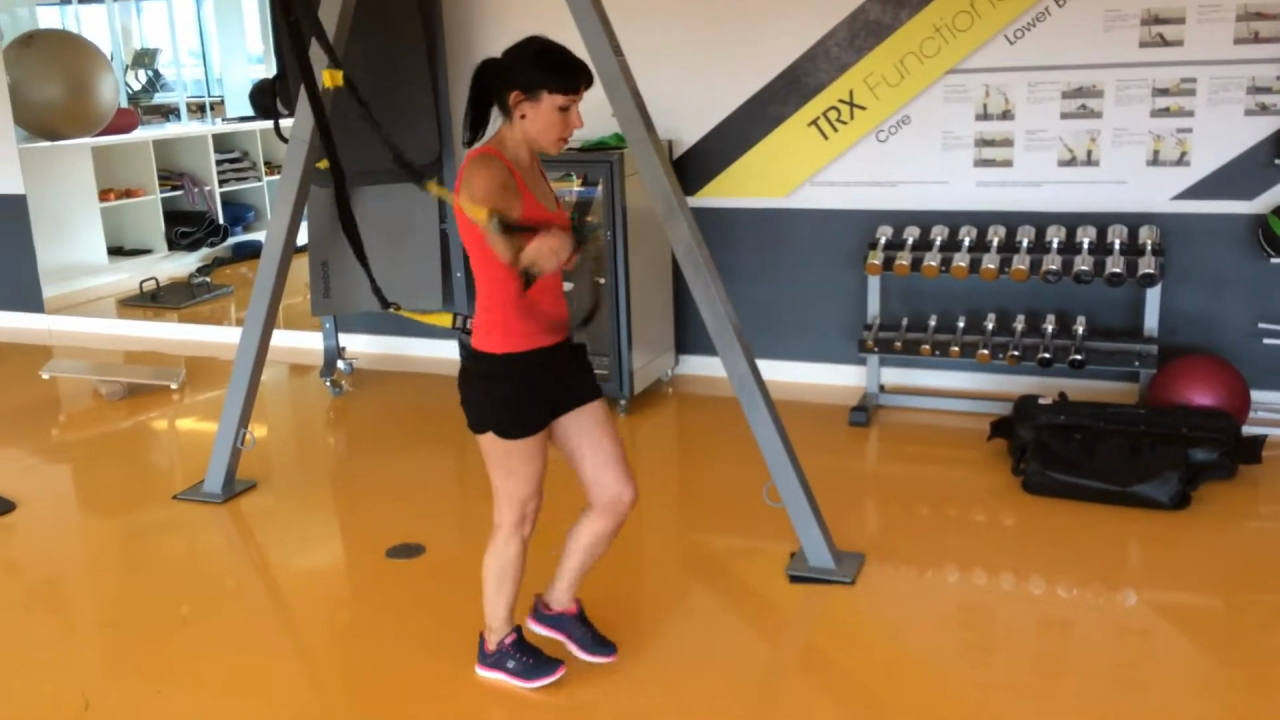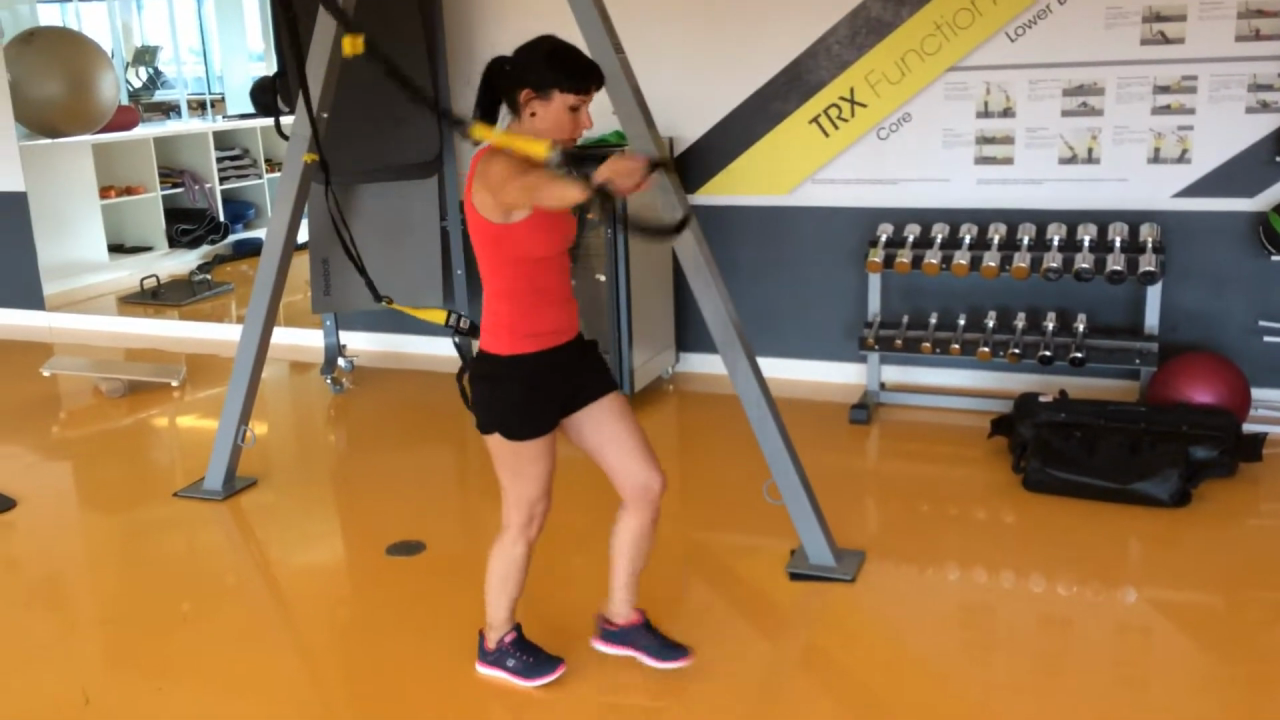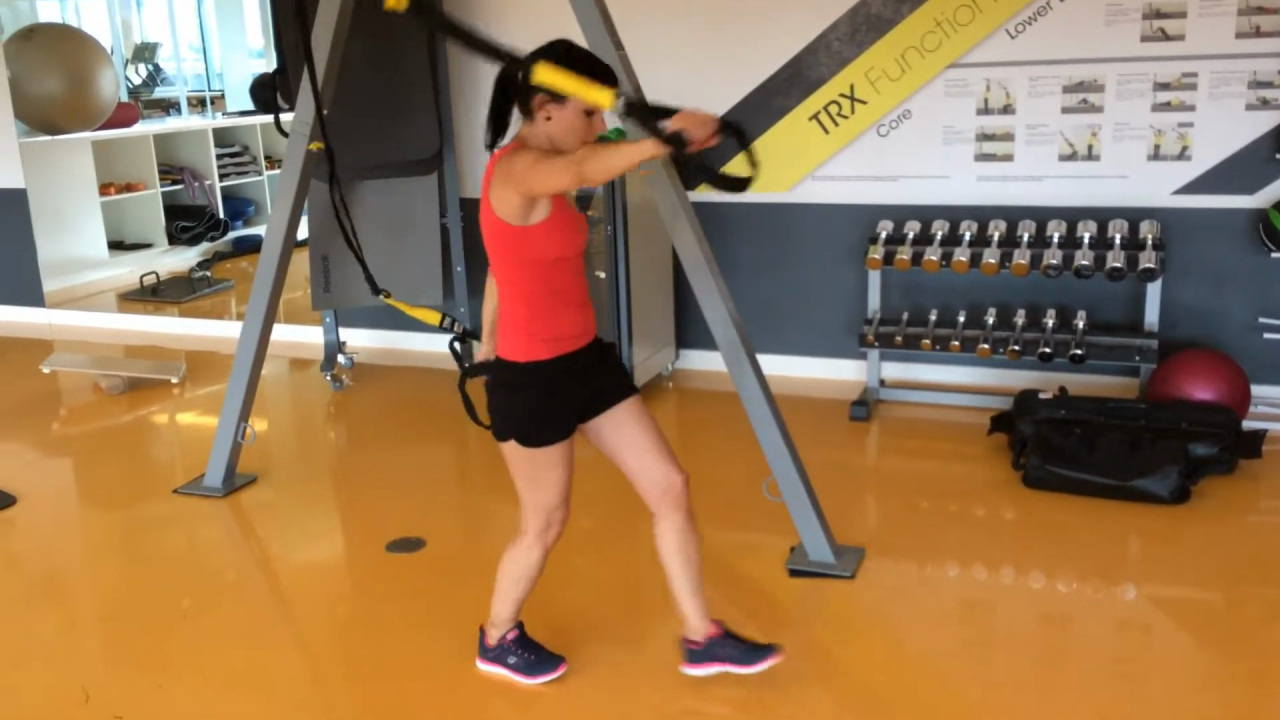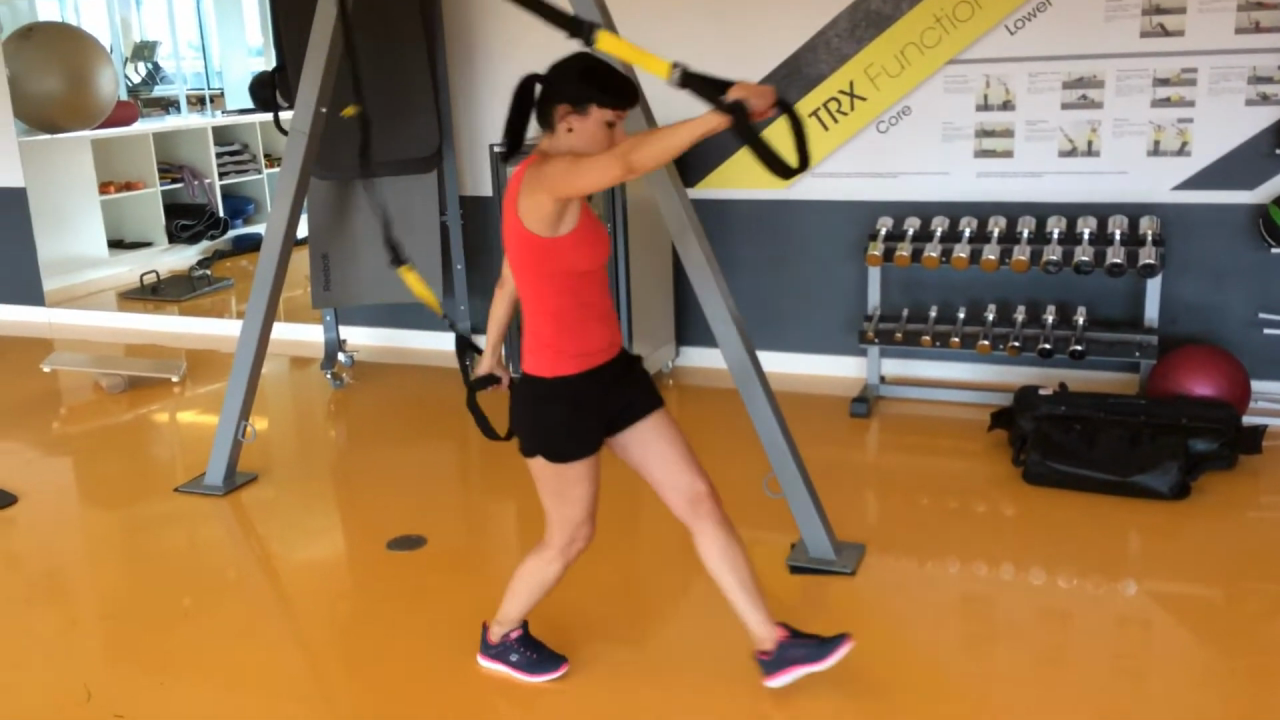
dt=0.1s
person 1, frame 1
left shoulder: (527, 165)
right shoulder: (485, 170)
right elbow: (498, 235)
right wrist: (534, 244)
left hip: (558, 359)
right hip: (504, 372)
left knee: (616, 495)
right knee: (516, 519)
left ankle: (557, 607)
right ankle: (498, 645)
person 1, frame 2
left shoulder: (527, 165)
right shoulder: (499, 167)
right elbow: (544, 193)
right wrist: (600, 182)
left hip: (568, 356)
right hip: (514, 372)
left knee: (646, 485)
right knee: (527, 519)
left ankle: (621, 619)
right ankle: (499, 641)
person 1, frame 3
left shoulder: (534, 167)
right shoulder: (518, 166)
right elbow: (588, 171)
left wrist: (488, 340)
right wrist: (664, 138)
left hip: (584, 361)
right hip: (533, 382)
left knee: (670, 488)
right knee: (543, 526)
left ankle: (700, 636)
right ankle: (497, 638)
person 1, frame 4
left shoulder: (544, 184)
right shoulder: (545, 179)
left elbow: (512, 280)
right elbow: (633, 161)
left wrist: (492, 348)
right wrist: (728, 106)
left hip: (611, 377)
right hip: (556, 396)
left knee: (699, 501)
right knee: (570, 537)
left ankle: (776, 646)
right ankle: (501, 638)
